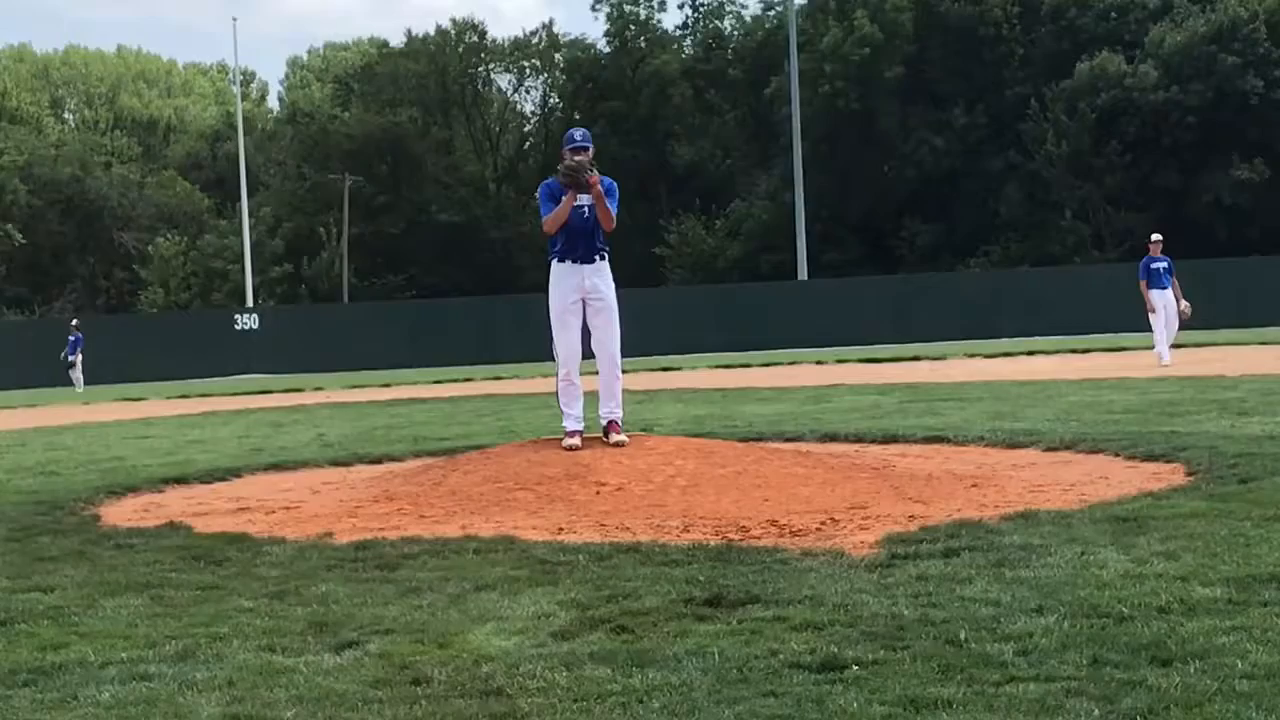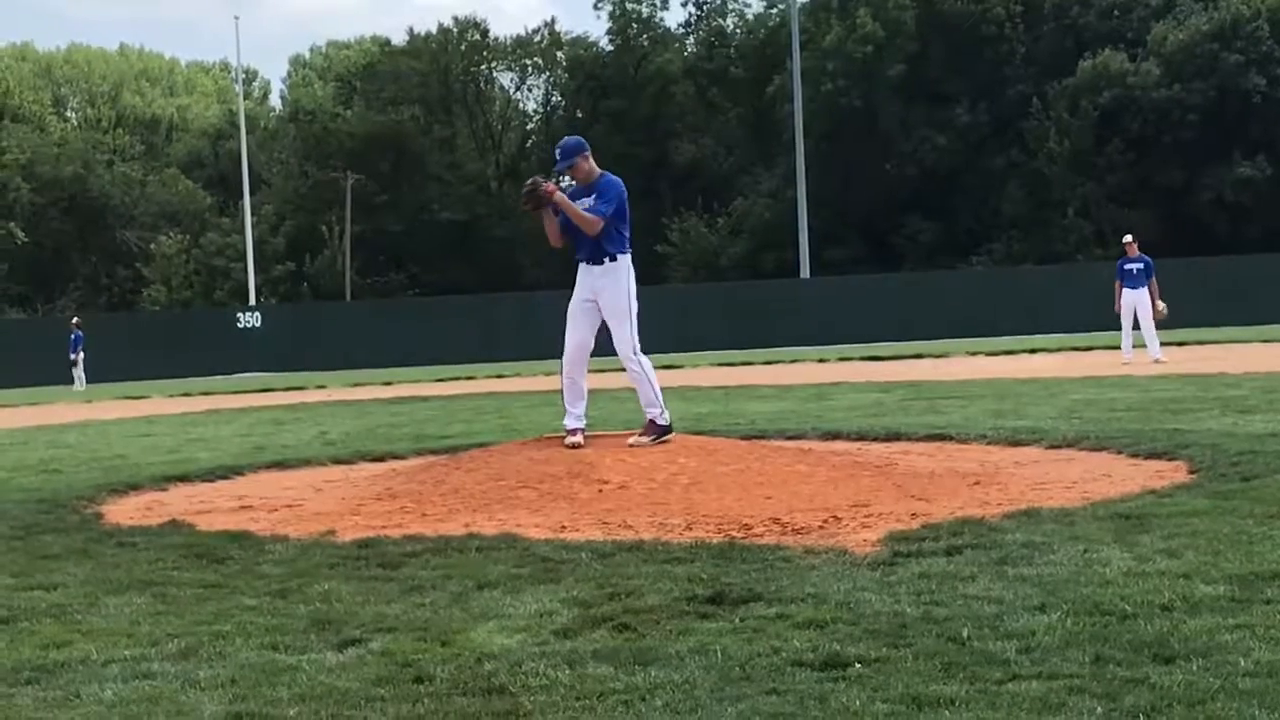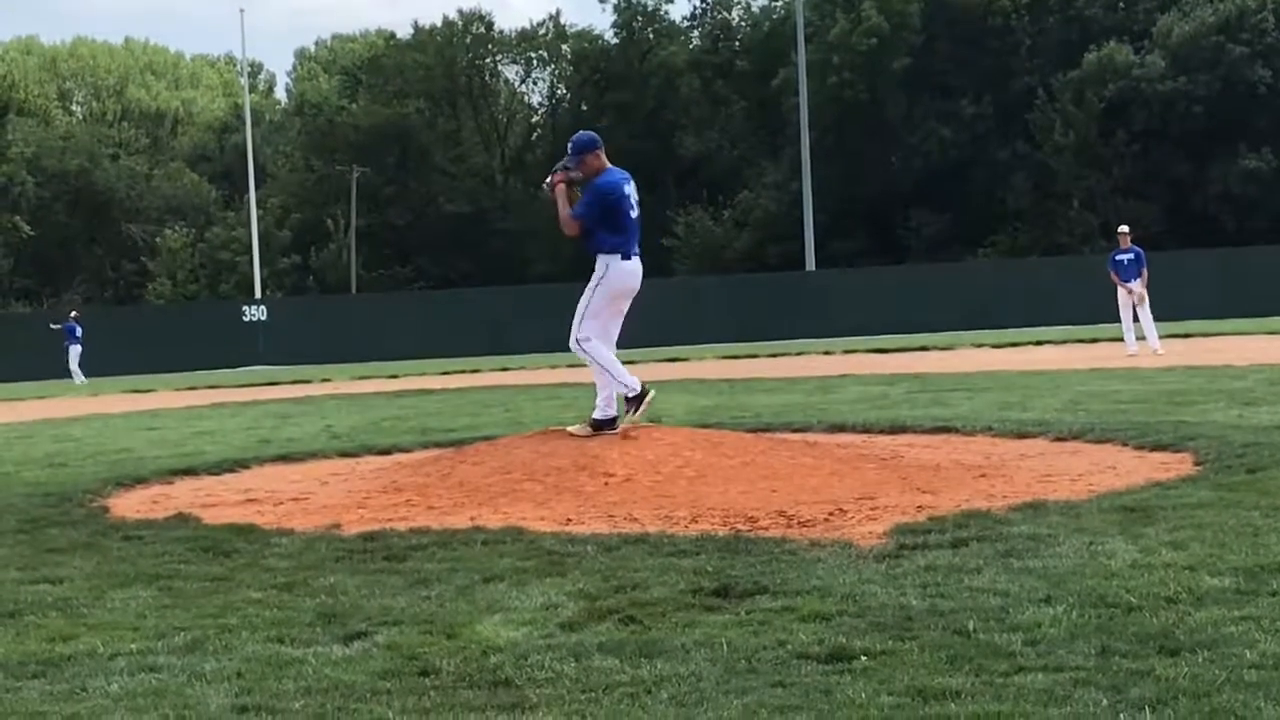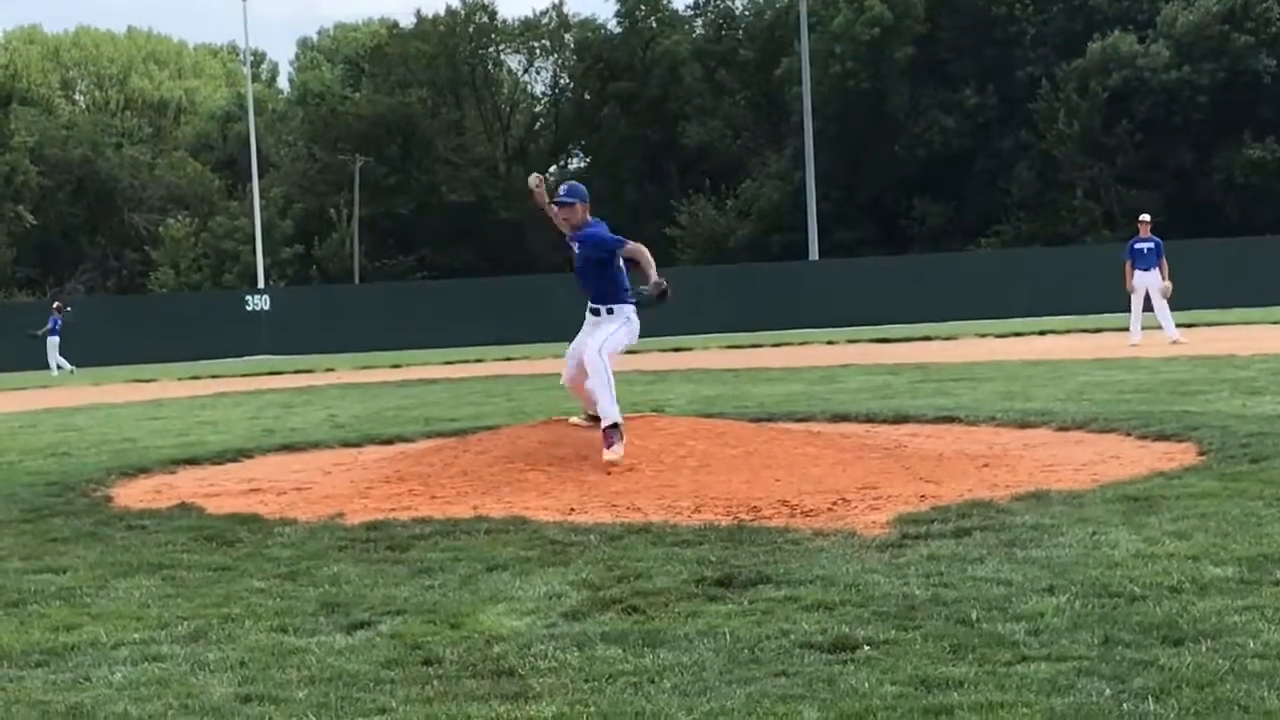
dt=1s
person 1, frame 1
left shoulder: (607, 185)
right shoulder: (551, 187)
left elbow: (609, 224)
right elbow: (549, 226)
left wrist: (597, 193)
right wrist: (572, 194)
left hip: (598, 270)
right hip: (564, 272)
left knee: (609, 350)
right knee: (566, 354)
left ankle: (611, 420)
right ankle: (572, 425)
person 1, frame 2
left shoulder: (611, 185)
right shoulder: (575, 194)
left elbow: (593, 226)
right elbow: (558, 241)
left wrist: (561, 200)
right wrist: (546, 208)
left hip: (615, 271)
right hip: (586, 274)
left knee: (628, 350)
right knee: (573, 353)
left ankle: (659, 420)
right ankle: (574, 423)
person 1, frame 3
left shoulder: (602, 186)
right shoulder: (622, 178)
left elbow: (571, 228)
left wrist: (561, 189)
right wrist: (573, 187)
left hip: (613, 267)
right hip: (629, 266)
left knee: (584, 337)
right knee: (601, 342)
left ankle: (634, 391)
right ankle: (605, 416)
person 1, frame 4
left shoulder: (597, 232)
right shoulder: (578, 232)
left elbow: (638, 251)
right elbow: (563, 223)
left wrist: (653, 278)
right wrist: (542, 197)
left hip: (620, 319)
right hip: (594, 319)
left knee: (594, 356)
right knee: (572, 379)
left ankle: (612, 430)
right ankle: (597, 410)
